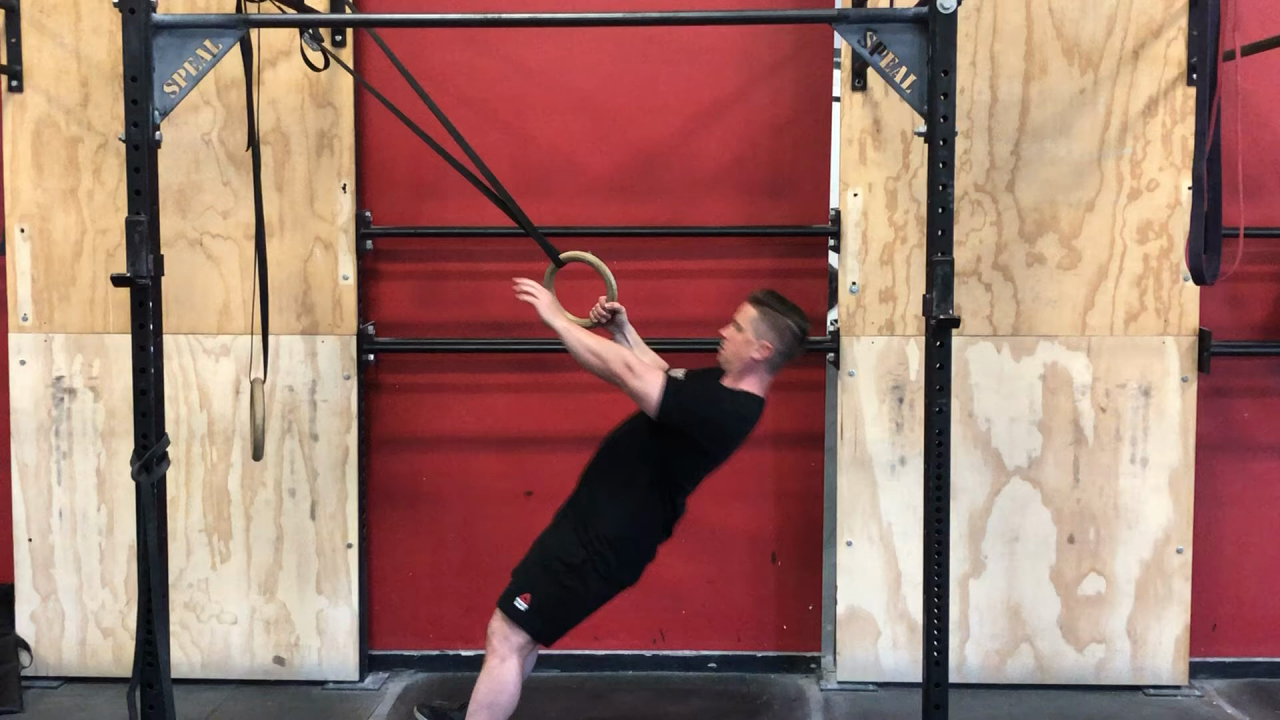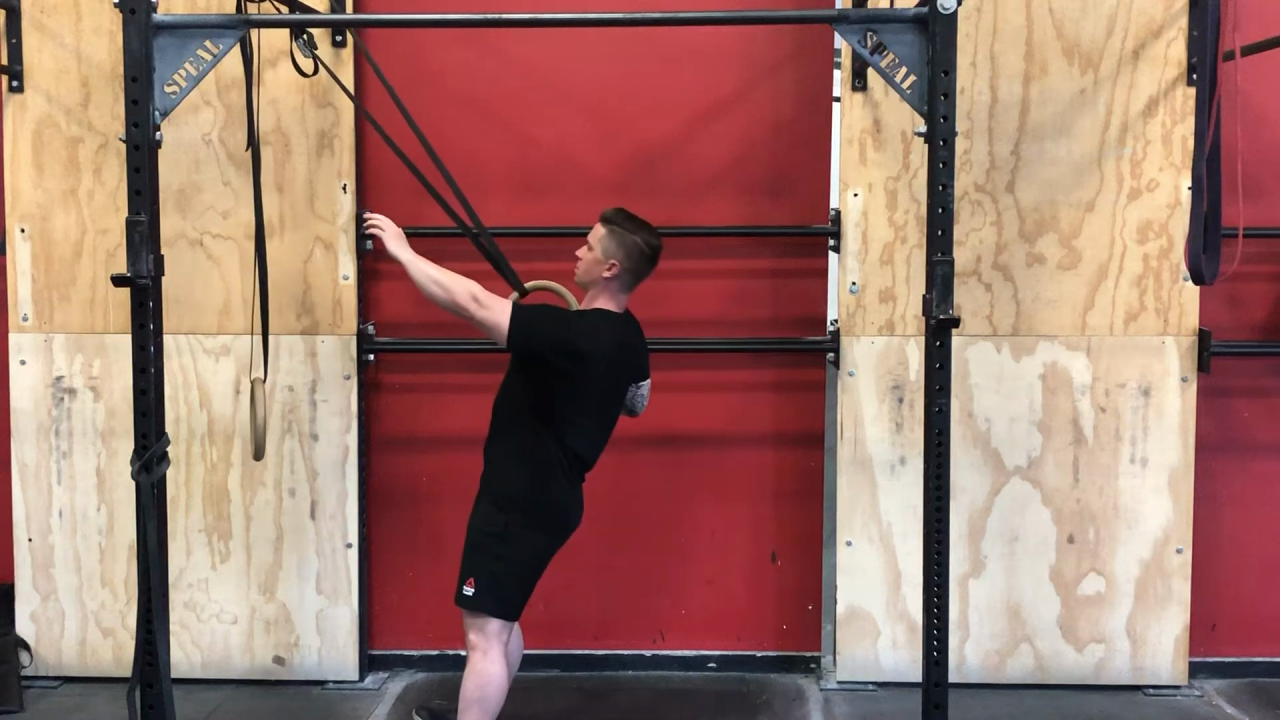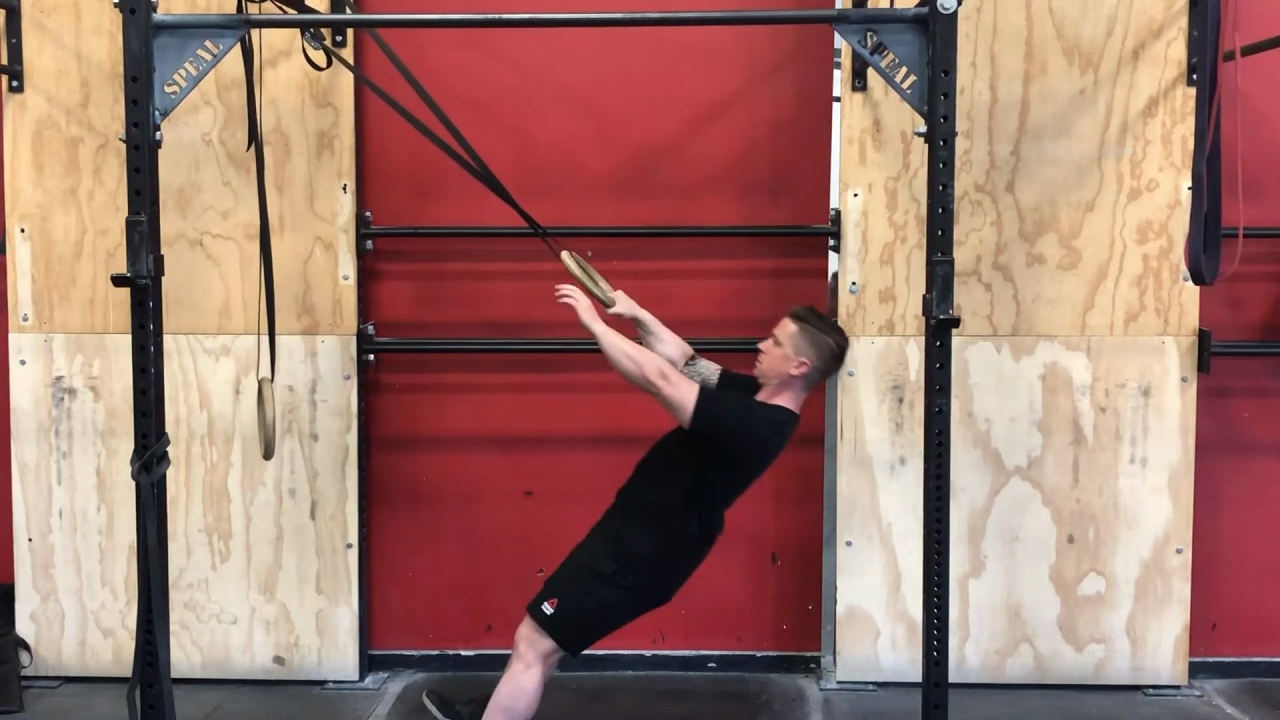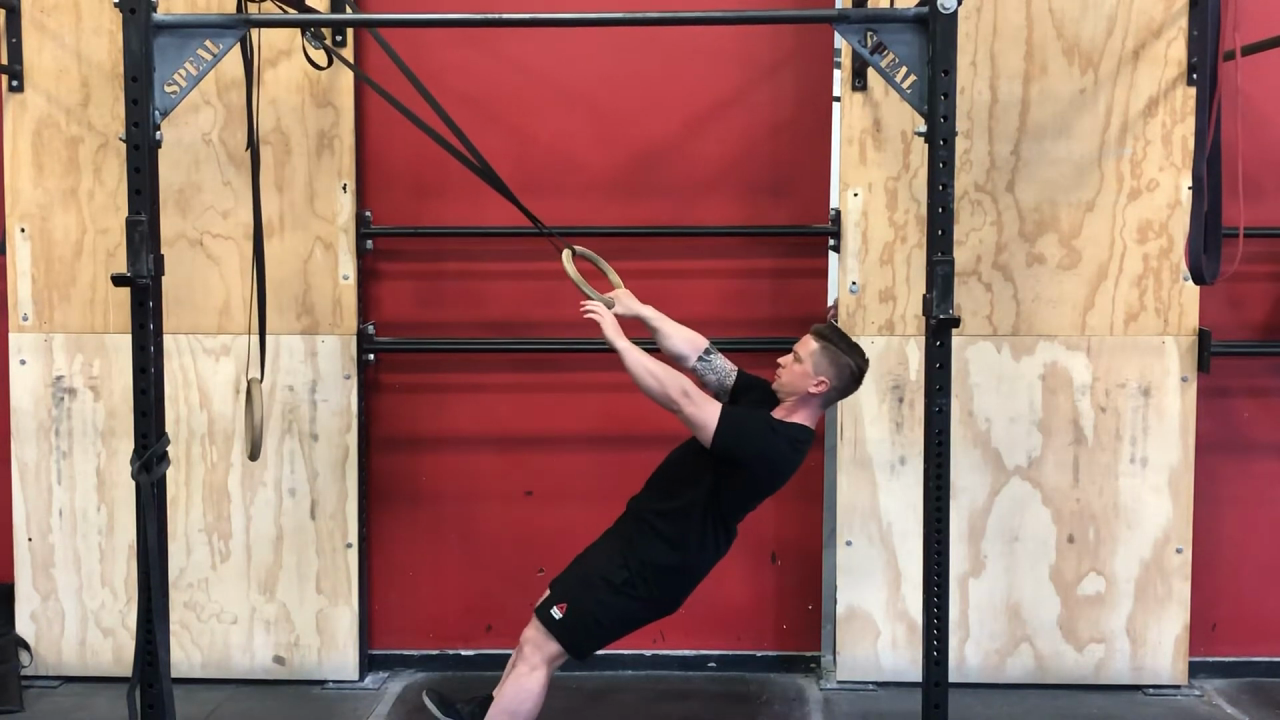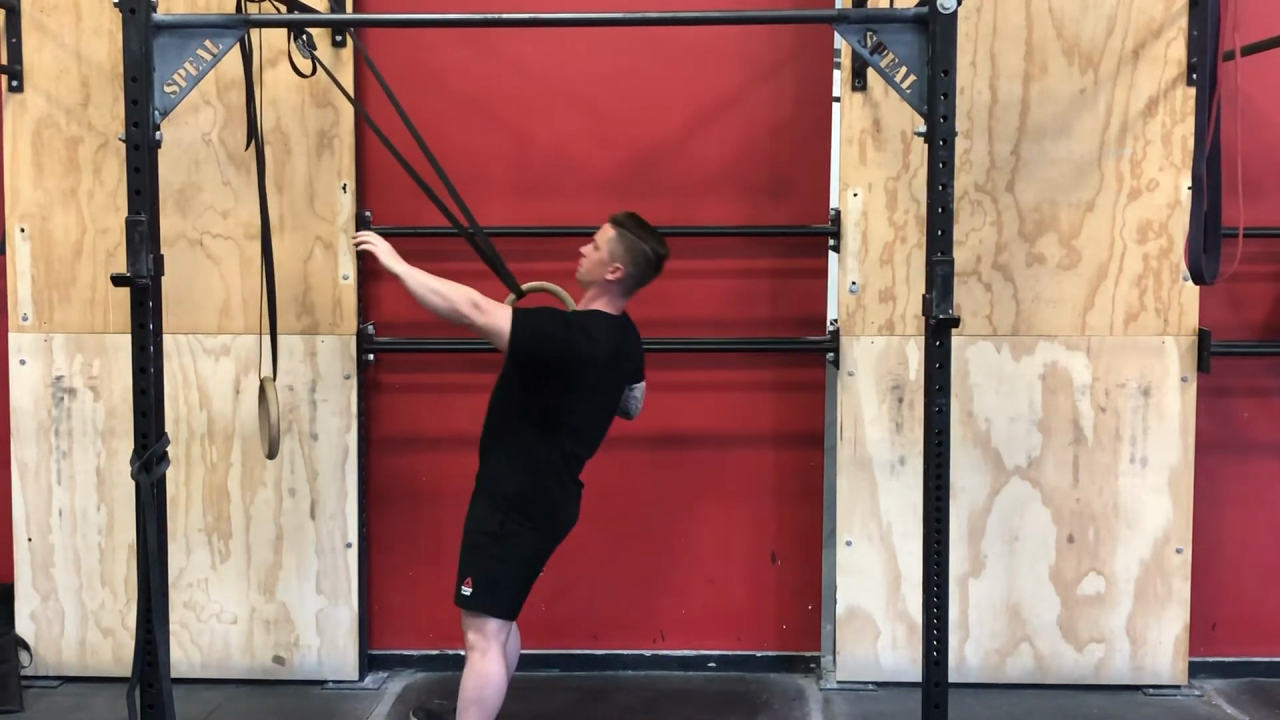
dt=1s
person 1, frame 1
left shoulder: (720, 413)
right shoulder: (724, 390)
left elbow: (627, 372)
right elbow: (662, 377)
left wrist: (555, 316)
right wrist: (622, 329)
left hip: (601, 540)
right hip: (598, 523)
left knee: (506, 639)
right knee: (521, 630)
person 1, frame 2
left shoulder: (575, 334)
right shoulder: (625, 336)
left elbow: (473, 302)
right elbow: (636, 403)
left wrist: (403, 251)
left hip: (523, 501)
right hip: (542, 495)
left knee: (485, 632)
right knee: (500, 621)
person 1, frame 3
left shoulder: (752, 424)
right shoulder: (757, 399)
left elbow: (661, 378)
right elbow: (686, 362)
left wrist: (594, 322)
right wrist: (635, 314)
left hip: (639, 554)
right hip: (637, 536)
left knee: (533, 644)
right knee: (543, 623)
person 1, frame 4
left shoulder: (773, 444)
right shoulder: (768, 405)
left elbow: (681, 397)
right elbow: (699, 356)
left wrist: (616, 338)
right wrist: (641, 312)
left hip: (649, 561)
right hip: (644, 538)
left knee: (537, 647)
right knee: (544, 621)
person 1, frame 5
left shoulder: (572, 336)
right shoulder: (621, 337)
left elbow: (472, 309)
right elbow: (631, 405)
left wrist: (398, 264)
left hip: (518, 501)
right hip: (540, 496)
left knee: (484, 633)
right knee: (499, 620)
